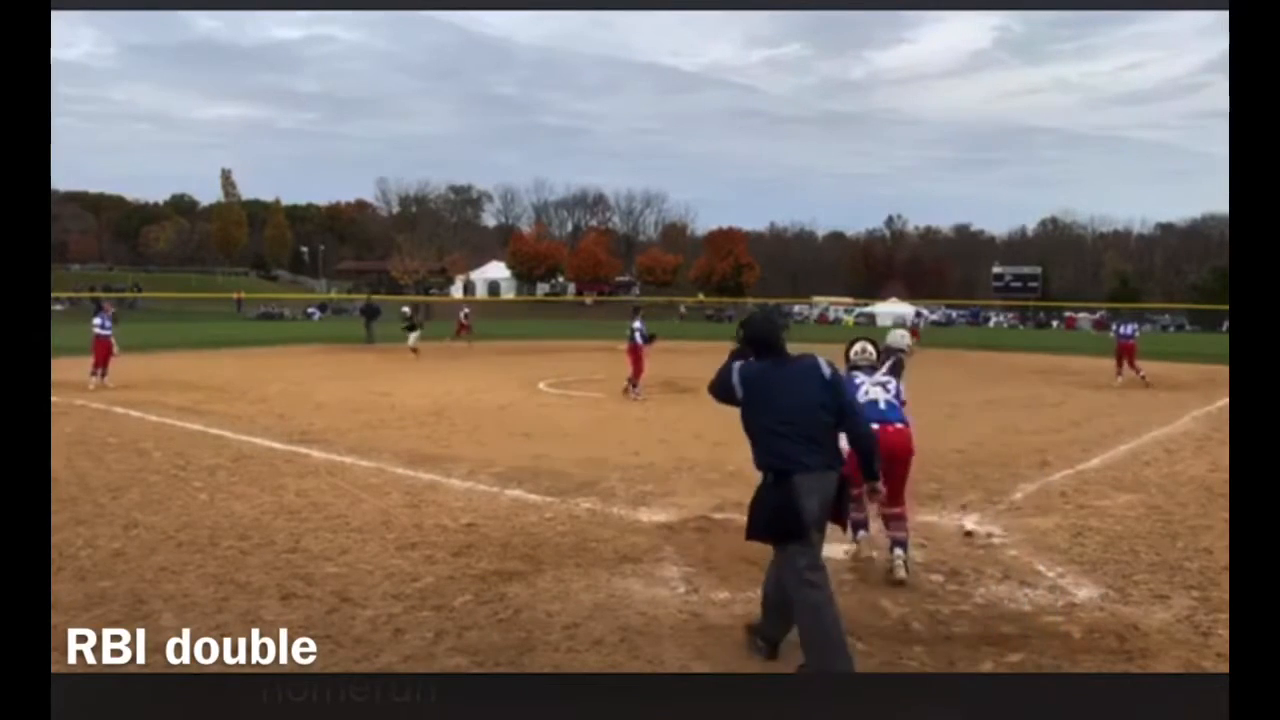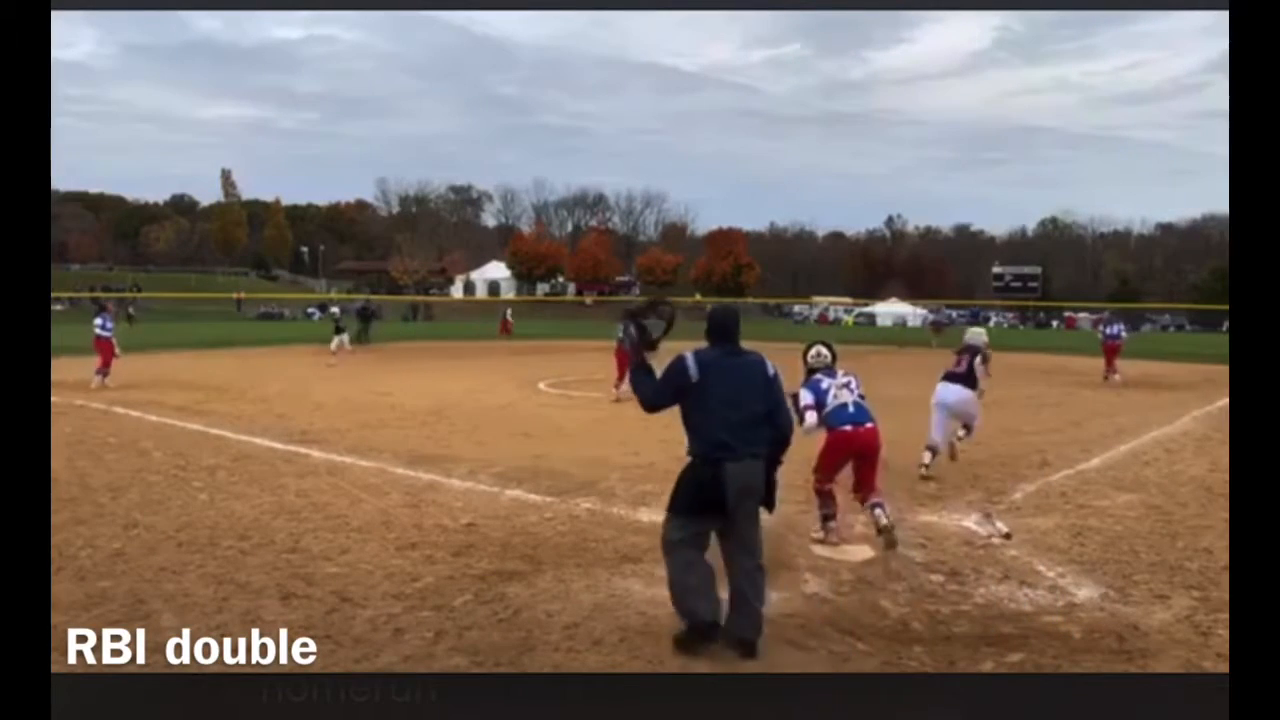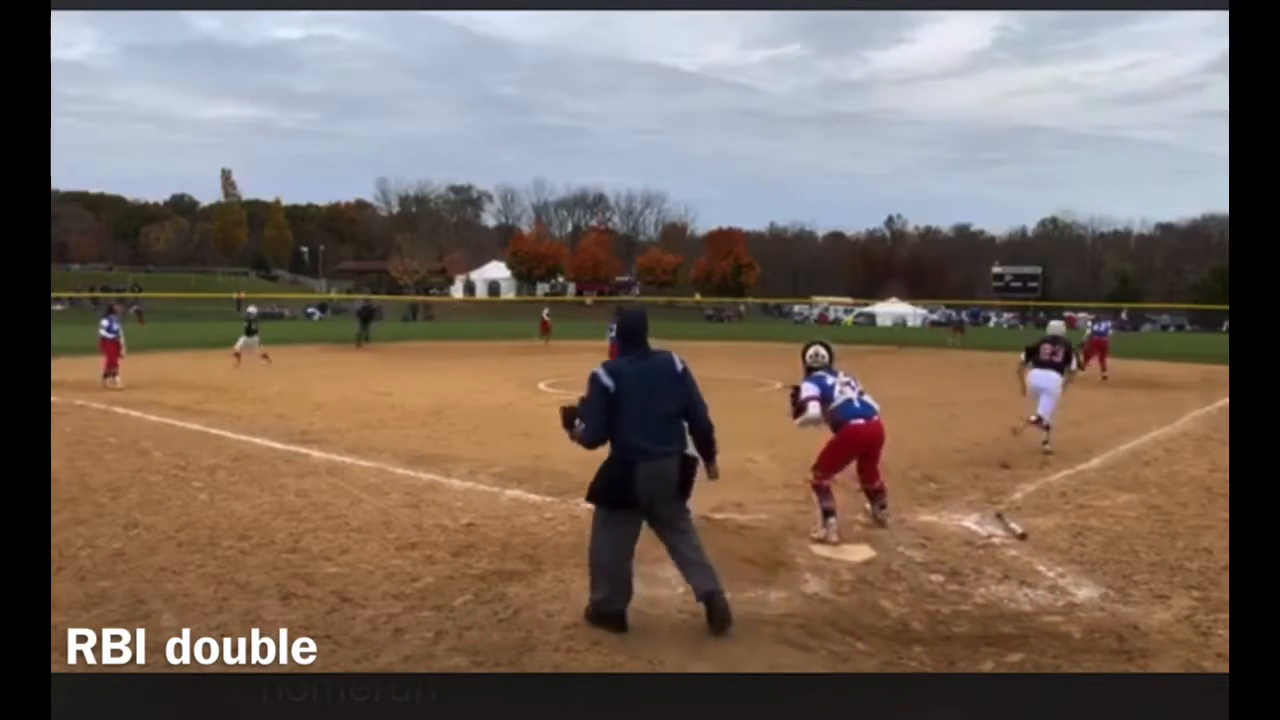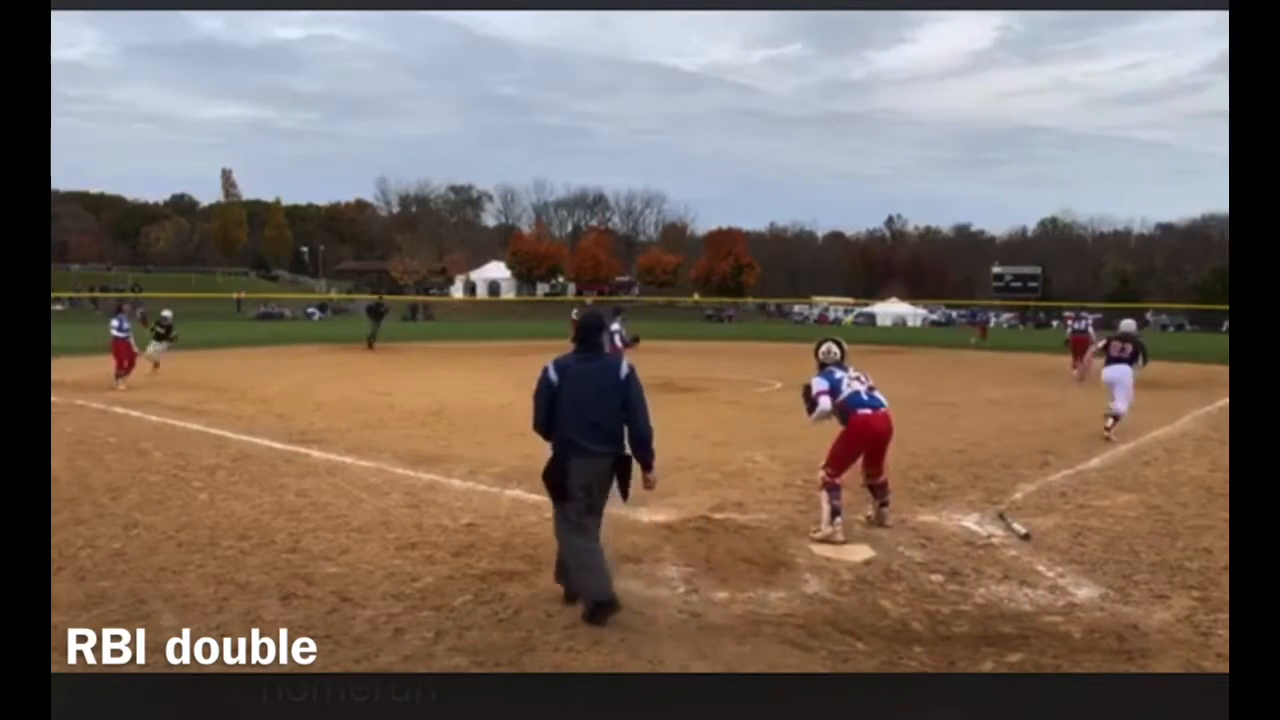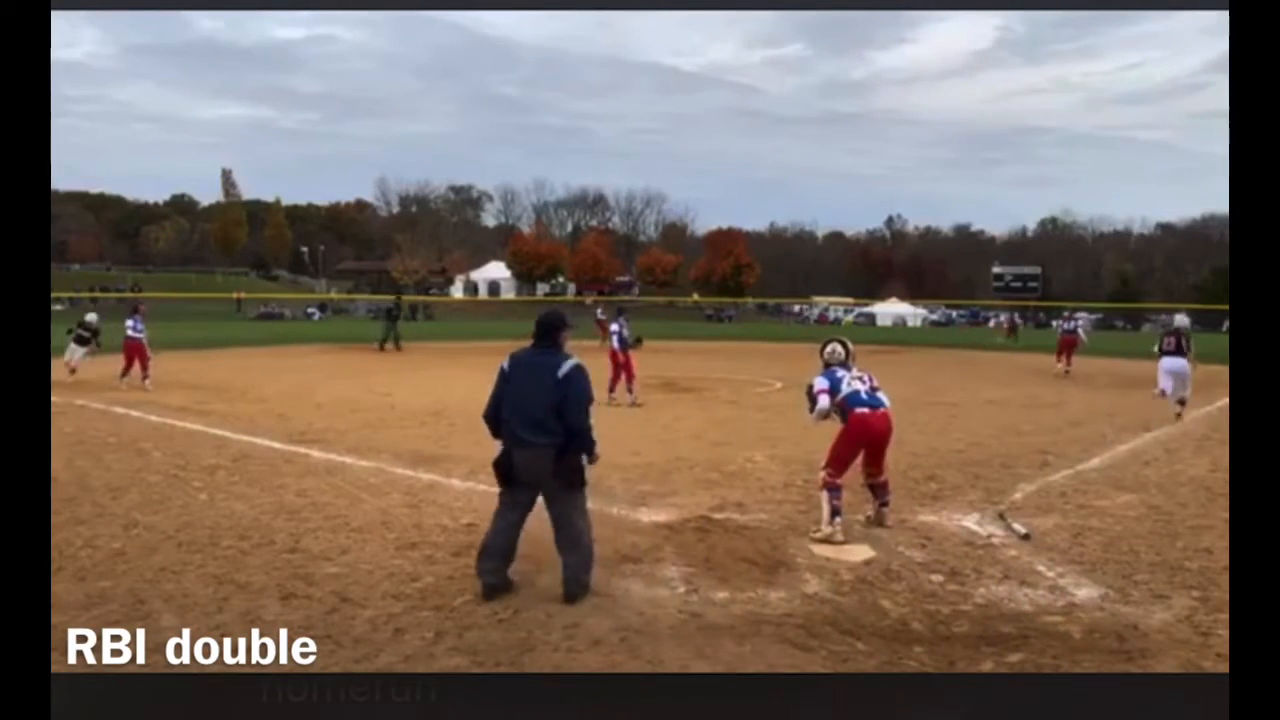
dt=0.4s
person 1, frame 1
left shoulder: (745, 376)
right shoulder: (819, 368)
left elbow: (718, 387)
right elbow: (857, 426)
left wrist: (740, 354)
right wrist: (871, 473)
left hip: (787, 486)
right hip: (827, 480)
left knee: (805, 576)
right knee: (792, 558)
left ankle: (833, 667)
right ankle: (769, 631)
person 1, frame 2
left shoulder: (692, 363)
right shoulder: (762, 366)
left elbow: (652, 400)
right elbow: (783, 424)
left wrist: (637, 364)
right wrist: (767, 459)
left hip: (712, 472)
right hip: (752, 471)
left knee: (682, 545)
right knee: (746, 553)
left ankle: (703, 621)
right ankle: (745, 633)
person 1, frame 3
left shoulder: (606, 374)
right shoulder: (672, 365)
left elbow: (595, 435)
right elbow: (699, 417)
left wrist: (577, 432)
right wrist: (709, 456)
left hip: (628, 469)
right hip: (670, 465)
left knee: (610, 537)
right knee: (680, 532)
left ankle: (608, 610)
right ankle: (710, 594)
person 1, frame 4
left shoulder: (555, 370)
right shoulder: (620, 369)
left elbow: (541, 423)
right elbow: (638, 423)
right wrist: (647, 465)
left hip: (569, 463)
right hip: (606, 461)
left knee: (573, 528)
right knee: (587, 524)
left ankle: (600, 596)
right ankle: (576, 586)
person 1, frame 5
left shoulder: (512, 362)
right shoulder: (569, 368)
left elbow: (492, 411)
right elbow: (576, 420)
left wrist: (506, 439)
right wrist: (588, 448)
left hip: (518, 454)
right hip: (555, 455)
left knee: (508, 516)
right knee: (572, 520)
left ankle: (492, 579)
right ankle: (575, 583)
person 2, frame 1
left shoulder: (846, 382)
right shoulder: (893, 380)
right hip: (901, 436)
left knee: (854, 487)
right knee: (894, 500)
left ankle: (861, 539)
right ankle: (899, 559)
person 2, frame 2
left shoulder: (809, 387)
right shoulder: (850, 378)
left elbow: (810, 424)
left wrist: (805, 427)
left hip: (842, 435)
right hip: (870, 432)
left knee: (822, 479)
right knee: (865, 486)
left ankle: (830, 530)
right ankle: (882, 517)
person 2, frame 3
left shoulder: (811, 383)
right shoulder: (846, 378)
left elbow: (814, 413)
right elbow: (874, 407)
left wrist: (799, 421)
left hip: (852, 432)
right hip: (876, 428)
left knee: (820, 475)
right knee: (869, 472)
left ankle: (828, 529)
right ankle: (881, 513)
person 2, frame 4
left shoulder: (821, 379)
right shoulder: (858, 375)
left elbow: (825, 408)
right elbow: (882, 401)
left wrist: (814, 417)
left hip: (860, 423)
right hip: (884, 420)
left knee: (829, 474)
right knee: (874, 468)
left ankle: (832, 527)
right ankle: (882, 513)
person 2, frame 5
left shoulder: (824, 378)
right shoulder: (864, 375)
left elbow: (823, 406)
right elbow: (885, 402)
left wrist: (815, 416)
left hip: (859, 422)
right hip: (883, 420)
left knee: (831, 473)
right knee: (874, 467)
left ankle: (832, 527)
right ankle: (881, 513)
